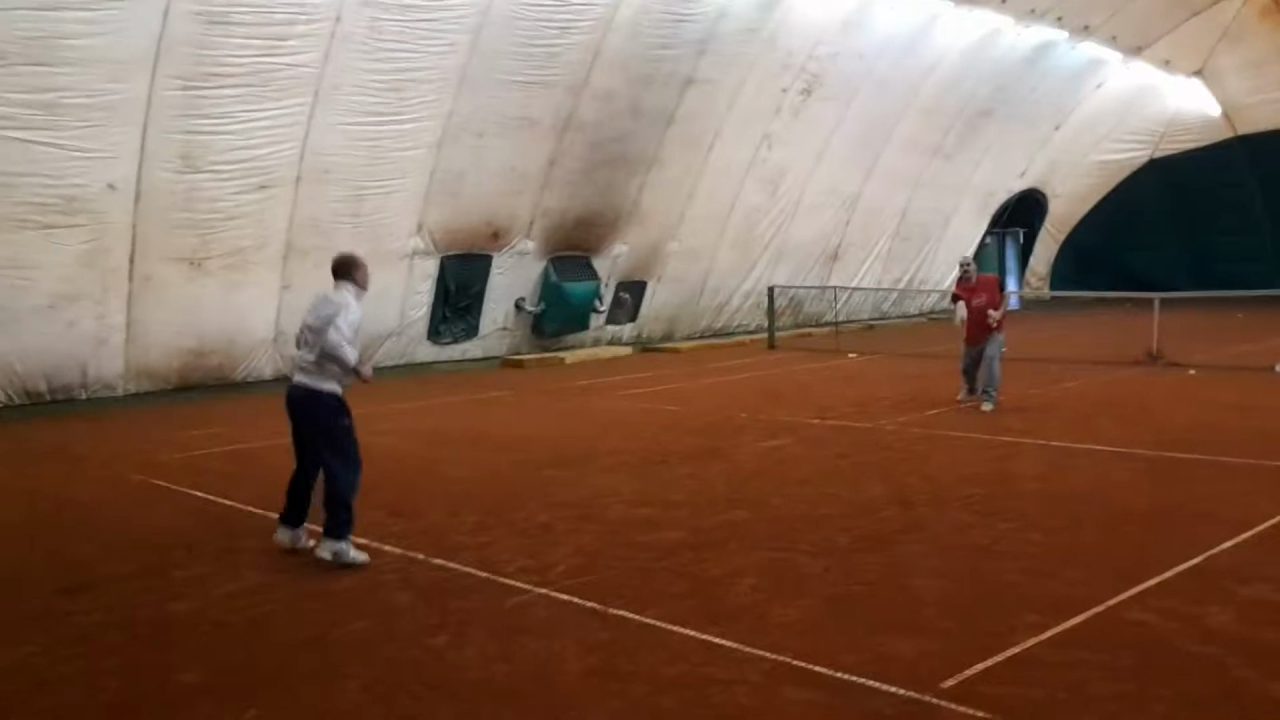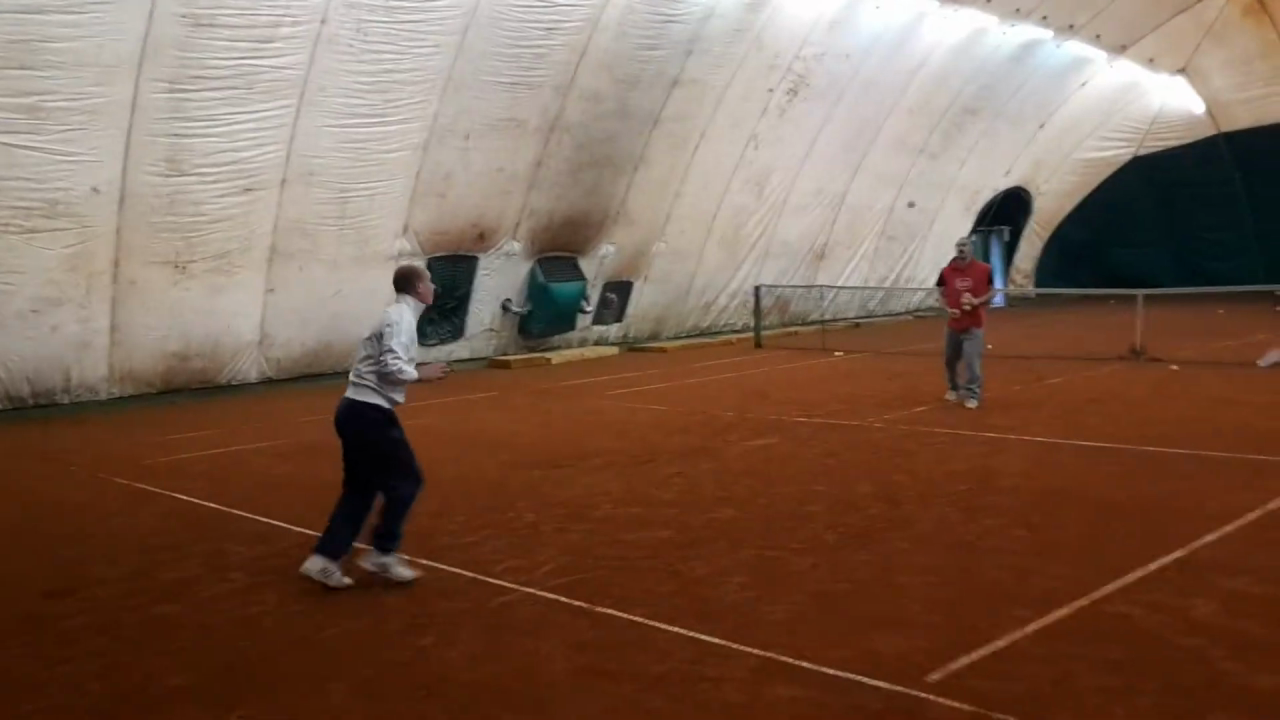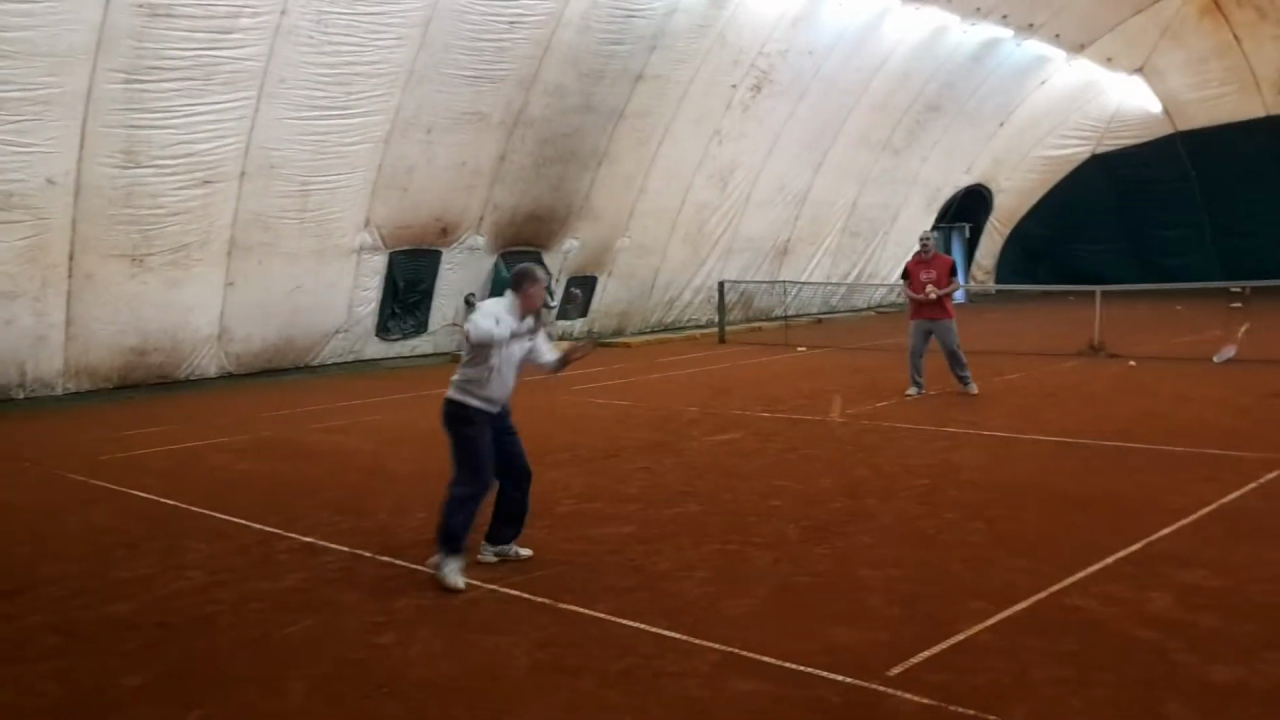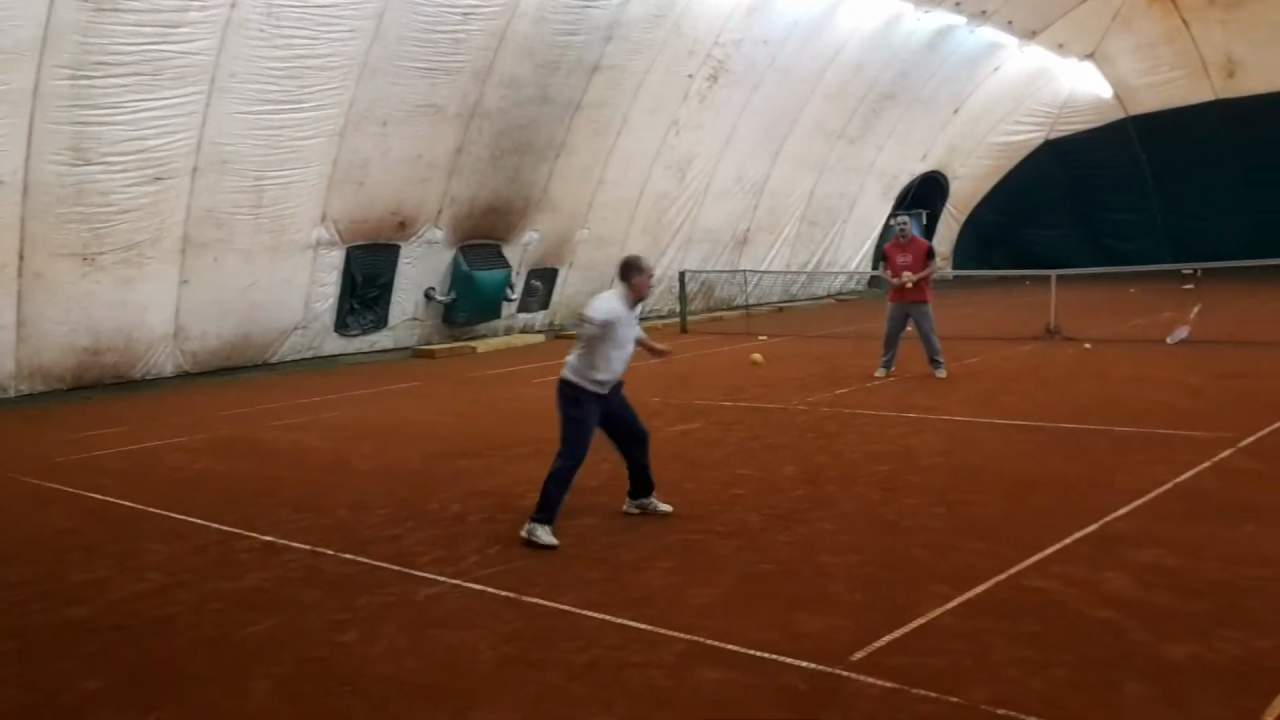
dt=0.5s
person 1, frame 1
left shoulder: (321, 302)
right shoulder: (349, 306)
left elbow: (302, 341)
right elbow: (333, 343)
right wrist: (357, 369)
left hip: (298, 389)
right hip: (322, 396)
left knee: (308, 463)
right knee: (344, 465)
left ankle: (290, 529)
right ankle: (336, 541)
person 1, frame 2
left shoulder: (396, 316)
right shoulder: (401, 317)
right elbow: (392, 365)
left wrist: (418, 373)
right wrist: (421, 374)
left hip: (354, 408)
right hip: (370, 413)
left knee: (357, 489)
right knee: (406, 481)
left ankle: (325, 560)
right ankle: (381, 553)
person 1, frame 3
left shoulder: (529, 325)
right shoulder: (490, 309)
left elbow: (548, 362)
right elbow: (475, 334)
left wrist: (566, 356)
right wrist: (520, 331)
left hip: (495, 411)
right hip: (466, 409)
left knee: (518, 476)
right knee: (473, 482)
left ankle: (499, 543)
right ankle: (448, 556)
person 1, frame 4
left shoulder: (631, 308)
right shoulder: (607, 305)
right elbow: (590, 322)
left wrist: (646, 342)
right wrist: (589, 332)
left hip: (607, 390)
right hip: (582, 393)
left knee: (636, 440)
right knee: (571, 457)
left ankle: (641, 498)
right ankle: (538, 524)
